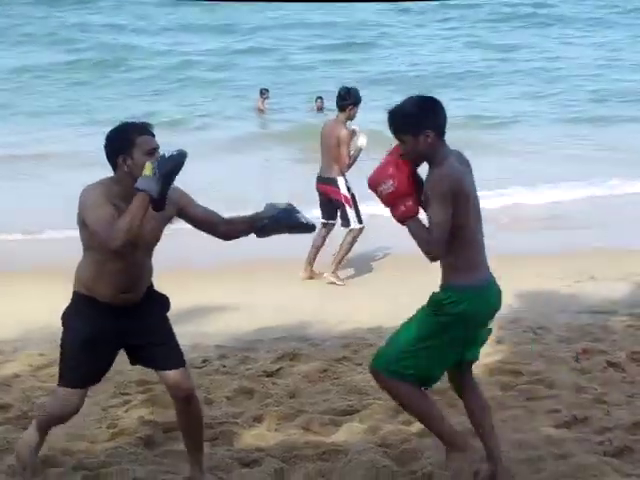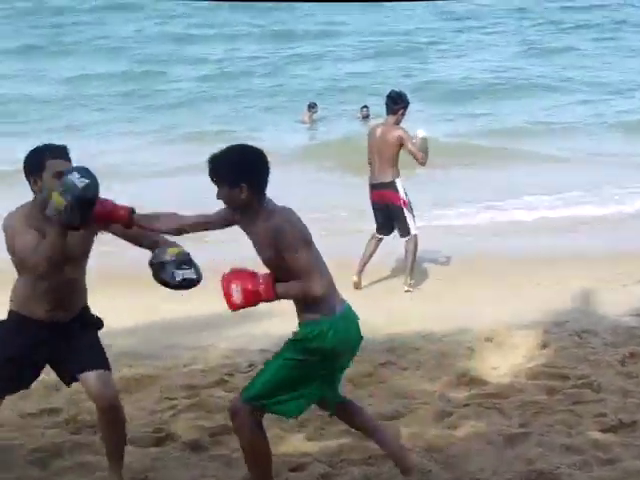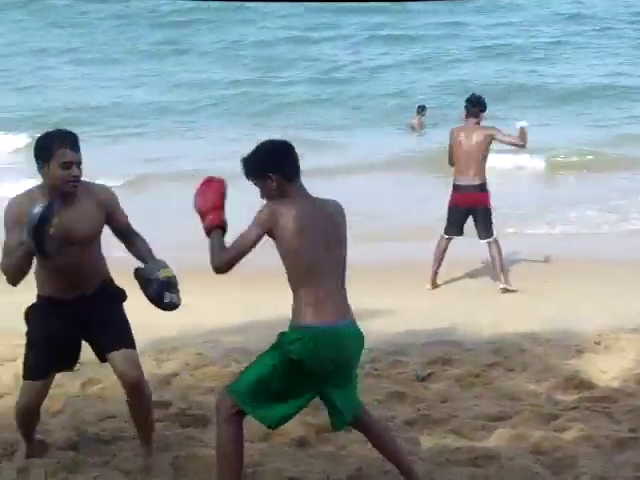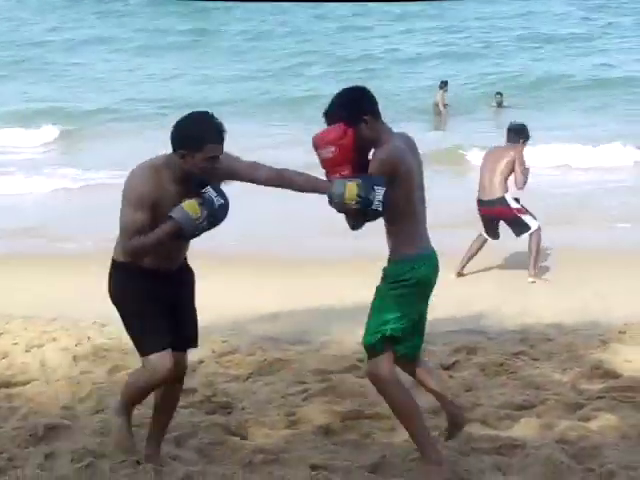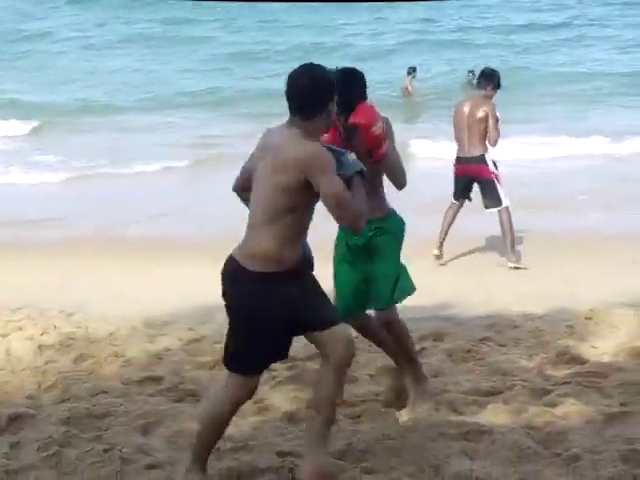
dt=0.5s
person 1, frame 1
left shoulder: (443, 177)
right shoulder: (458, 161)
left elbow: (432, 248)
left wrist: (403, 208)
right wrist: (412, 189)
left hip: (460, 297)
right hip: (485, 292)
left knee: (386, 371)
right knee: (459, 375)
left ankle: (457, 445)
person 1, frame 2
left shoulder: (277, 227)
right shoulder: (248, 212)
left elbow: (317, 288)
right elbow: (183, 223)
left wrist: (265, 289)
left hip: (327, 333)
right hip: (342, 325)
left knee: (243, 410)
right knee: (327, 398)
right ankle: (395, 451)
person 1, frame 3
left shoulder: (274, 212)
right shoulder: (335, 210)
left elbow: (221, 263)
left wrist: (211, 221)
left hip: (305, 339)
right hip: (347, 335)
left knee: (228, 408)
right knee: (352, 412)
person 1, frame 4
left shoulder: (386, 156)
right shoulder: (405, 143)
left elbow: (356, 214)
left wrist: (337, 171)
left hip: (406, 268)
right hip: (423, 261)
left knee: (379, 367)
right knee: (403, 353)
right ankle: (451, 408)
person 1, frame 5
left shoulder: (381, 125)
right shoulder: (325, 126)
left elbow: (400, 182)
left wrist: (376, 143)
left hip: (382, 225)
right hip: (348, 230)
left knee: (382, 309)
right knee: (347, 311)
left ankle: (416, 376)
right ankle: (402, 361)
person 2, frame 1
left shoulder: (169, 196)
right shoulder: (95, 196)
left elbow: (223, 228)
right elbow: (117, 243)
left wrist: (263, 220)
right wrist: (145, 189)
left hip: (143, 305)
right hip: (91, 310)
left knee: (183, 388)
right knee: (67, 404)
right ankle: (36, 432)
person 2, frame 2
left shoulder: (93, 210)
left elbow: (144, 234)
right elbow: (41, 268)
left wrist: (167, 249)
right wrist: (62, 220)
left hip: (75, 323)
left knee: (107, 398)
person 2, frame 3
left shoulder: (100, 196)
left elbow: (130, 236)
left wrist: (154, 266)
left hip: (101, 298)
right hip: (52, 307)
left knee: (132, 377)
right knee: (31, 398)
left ankle: (147, 451)
right ankle: (31, 444)
person 2, frame 4
left shoulder: (217, 167)
right shoulder: (144, 180)
left elbow: (275, 175)
right elbow: (129, 249)
left wrist: (334, 189)
right wrist: (177, 222)
left hip: (176, 274)
right hip: (133, 277)
left knee: (178, 369)
right knee: (161, 368)
left ankle: (152, 449)
right ankle: (122, 409)
person 2, frame 5
left shoulder: (273, 136)
right shoulder: (313, 154)
left elbow: (242, 186)
right elbow: (354, 222)
right wrist: (355, 178)
left hip: (285, 274)
right hip: (254, 280)
left knee: (341, 348)
right knee: (242, 383)
person 3, frame 1
left shoulder: (327, 124)
right shoulder: (343, 131)
right elbow: (345, 165)
right wrist: (359, 146)
left hip: (322, 180)
right hip: (336, 183)
left knee: (327, 225)
right knee: (356, 227)
left ankle: (308, 269)
right ankle: (332, 270)
person 3, frame 2
left shoulder: (372, 130)
right shoulder: (399, 132)
right elbow: (422, 160)
right wrist: (423, 139)
left hip: (374, 188)
right hip: (392, 187)
left knee: (379, 233)
right knee: (411, 235)
left ankle: (358, 274)
right ankle: (408, 281)
person 3, frame 3
left shoulder: (454, 133)
right shoulder: (488, 132)
right elbow: (520, 143)
right wrist: (522, 129)
left hip: (458, 191)
right hip: (479, 191)
left knee: (446, 236)
right knee: (489, 238)
left ankle: (432, 279)
right ankle: (503, 281)
person 3, frame 4
left shoulder: (490, 152)
right shoulder: (516, 152)
right elbow: (520, 185)
right wrist: (525, 171)
left hip: (483, 203)
right hip: (501, 202)
left knee: (487, 234)
right knee: (534, 229)
left ankle: (460, 268)
right ankle: (532, 273)
person 3, frame 5
left shoulder: (459, 106)
right shoulder: (489, 106)
right elbow: (493, 141)
right wrist: (497, 124)
left hip: (461, 162)
right hip: (481, 162)
left knee: (456, 203)
right knee: (503, 207)
left ankle: (439, 247)
right ankle: (511, 257)
